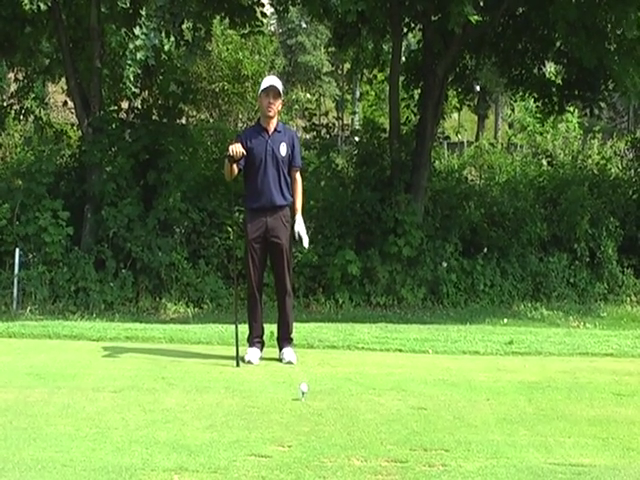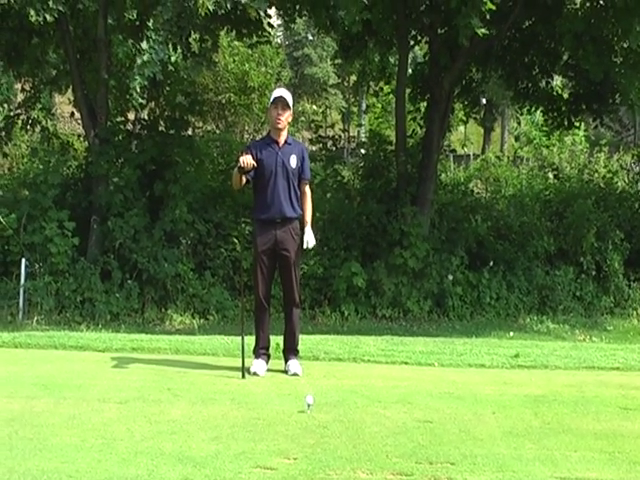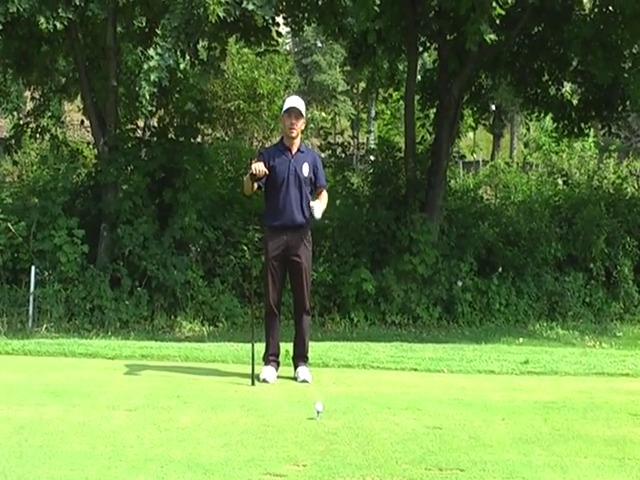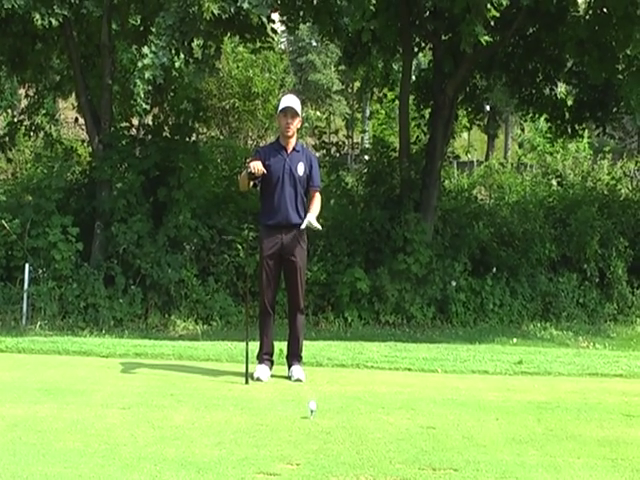
dt=0.7s
person 1, frame 1
left shoulder: (290, 136)
right shoulder: (246, 136)
left elbow: (296, 177)
right elbow: (230, 176)
left wrist: (298, 215)
right wrist: (231, 158)
left hip: (281, 215)
right hip: (254, 216)
left knee: (284, 282)
right knee: (254, 283)
left ankle: (286, 343)
right ankle: (255, 343)
person 1, frame 2
left shoulder: (299, 150)
right shoulder: (255, 148)
left elbow: (305, 190)
right elbow: (237, 185)
left wrist: (308, 227)
right wrist: (240, 168)
left hip: (290, 228)
right hip: (263, 228)
left knee: (292, 295)
right knee: (261, 294)
left ankle: (292, 355)
right ankle: (261, 354)
person 1, frame 3
left shoulder: (312, 158)
right shoulder: (268, 155)
left elbow: (321, 193)
right elbow: (248, 190)
left wrist: (320, 206)
right wrist: (252, 174)
left hip: (301, 235)
right hip: (274, 235)
left knee: (302, 301)
right knee: (272, 300)
left ankle: (301, 362)
right ankle: (271, 361)
person 1, frame 4
left shoulder: (308, 157)
right shoulder: (264, 153)
left elbow: (315, 195)
right elbow: (243, 187)
left wrist: (312, 216)
right wrist: (248, 171)
left hip: (296, 235)
right hip: (269, 234)
left knee: (297, 301)
right knee: (266, 299)
left ankle: (295, 361)
right ankle: (264, 360)
